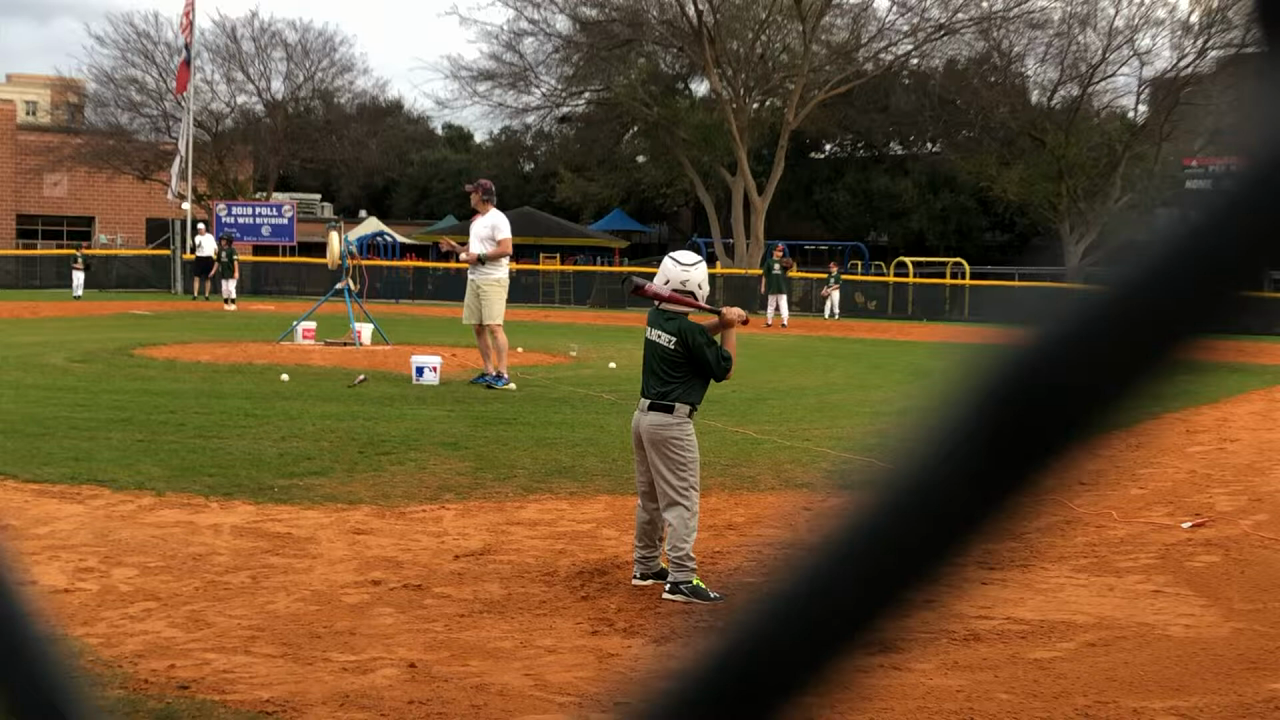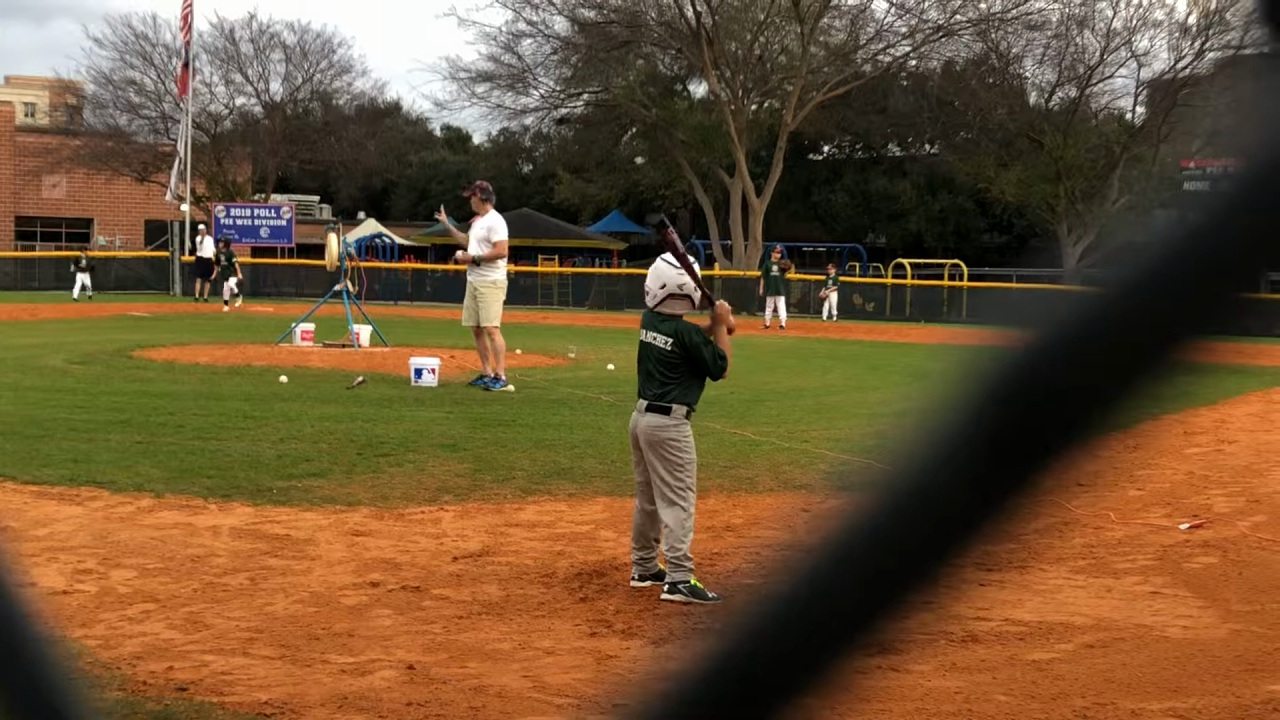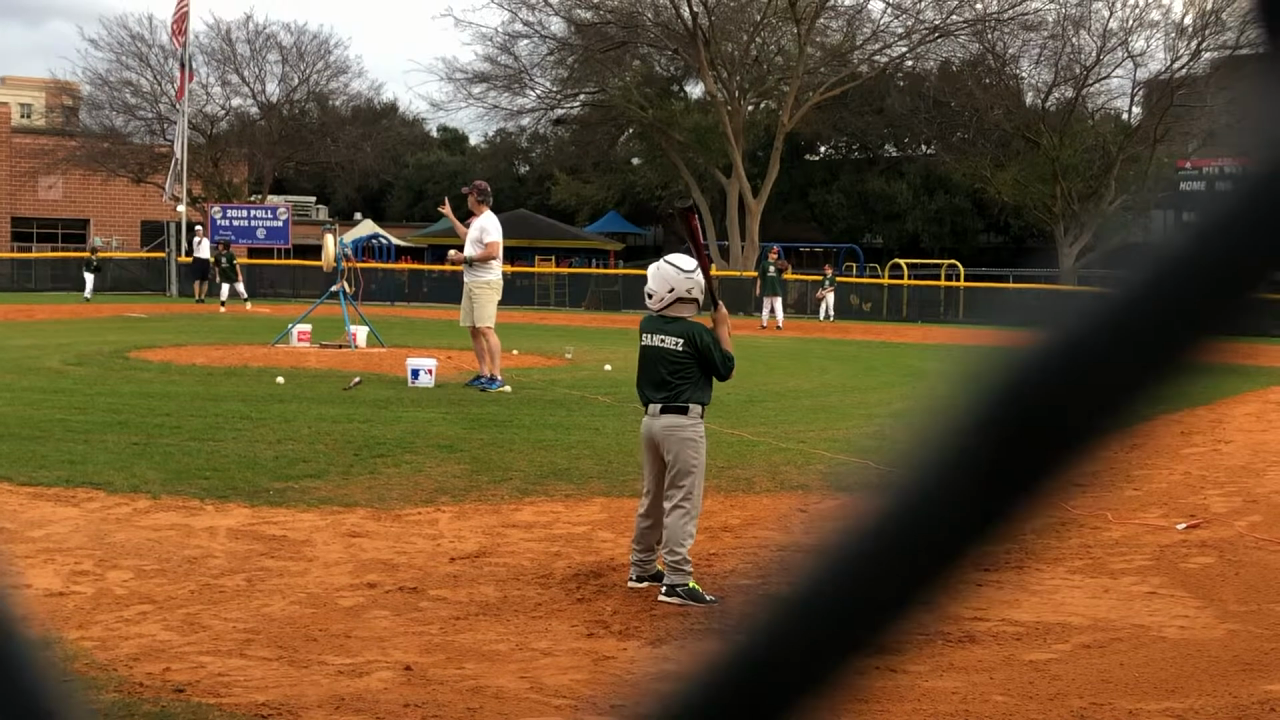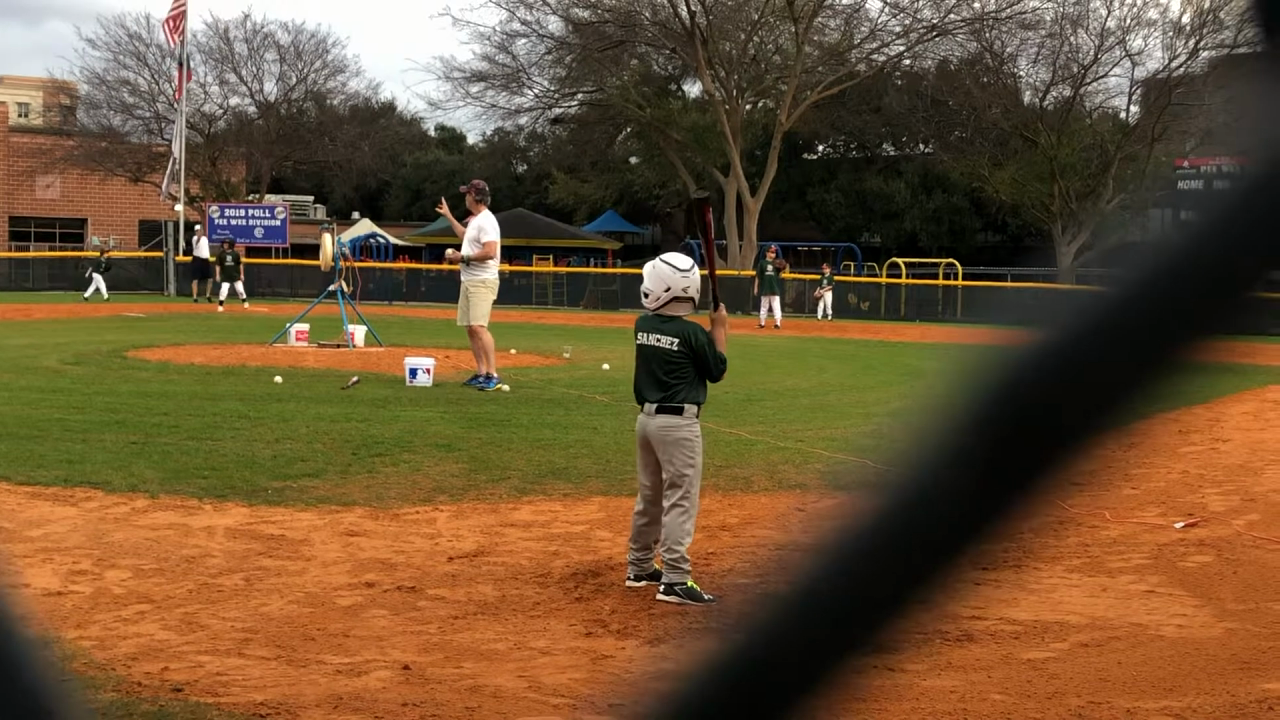
dt=0.3s
person 1, frame 1
left shoulder: (655, 317)
right shoulder: (690, 331)
right elbow: (724, 370)
left wrist: (720, 322)
right wrist: (729, 329)
left hip: (644, 416)
right hip: (671, 422)
left knee: (650, 497)
right knee: (682, 501)
left ankle: (646, 566)
right ankle: (680, 580)
person 1, frame 2
left shoulder: (649, 320)
right shoulder: (685, 331)
right elbow: (720, 369)
left wrist: (714, 325)
right wrist: (720, 326)
left hip: (641, 417)
right hip: (669, 423)
left knee: (647, 498)
right knee: (678, 501)
left ankle: (643, 568)
right ankle: (679, 580)
person 1, frame 3
left shoulder: (647, 326)
right shoulder: (696, 332)
right elbow: (726, 370)
left wrist: (714, 331)
right wrist: (721, 327)
left hip: (651, 421)
right hip: (683, 425)
left knee: (653, 499)
right knee: (682, 503)
left ankle: (642, 568)
right ankle: (676, 582)
person 1, frame 4
left shoulder: (643, 324)
right shoulder: (691, 332)
right elbow: (717, 372)
left wrist: (711, 332)
right wrist: (719, 328)
left hip: (647, 419)
right hip: (678, 424)
left knee: (649, 497)
right knee: (680, 502)
left ankle: (639, 567)
right ankle: (675, 581)
person 2, frame 1
left shoulder: (497, 219)
right shoulder: (475, 221)
left elbow: (506, 249)
left wrist: (479, 257)
right wrist: (454, 247)
left hip: (493, 281)
right hip: (474, 280)
left knee: (494, 327)
right knee: (478, 327)
left ankle: (503, 374)
right ankle: (489, 372)
person 2, frame 2
left shoulder: (494, 220)
right shoulder: (477, 221)
left elbow: (501, 251)
right elbow: (468, 242)
left wrist: (473, 258)
right wrist: (448, 225)
left hip: (491, 282)
right hip: (473, 281)
left knee: (491, 329)
right knee: (476, 329)
left ankle: (500, 376)
right ankle: (487, 374)
person 2, frame 3
left shoulder: (488, 221)
right shoulder: (476, 221)
left elbow: (492, 253)
left wrist: (465, 259)
right wrist: (450, 216)
left hip: (486, 283)
right hip: (471, 282)
left knee: (485, 329)
right knee: (473, 330)
left ankle: (496, 377)
right ankle: (484, 374)
person 2, frame 4
left shoulder: (486, 220)
right shoulder: (475, 220)
left elbow: (490, 252)
left wrist: (463, 257)
right wrist: (448, 216)
left hip: (482, 281)
right hip: (468, 281)
left knee: (479, 327)
right knee: (471, 329)
left ankle: (492, 375)
right ankle: (481, 373)
